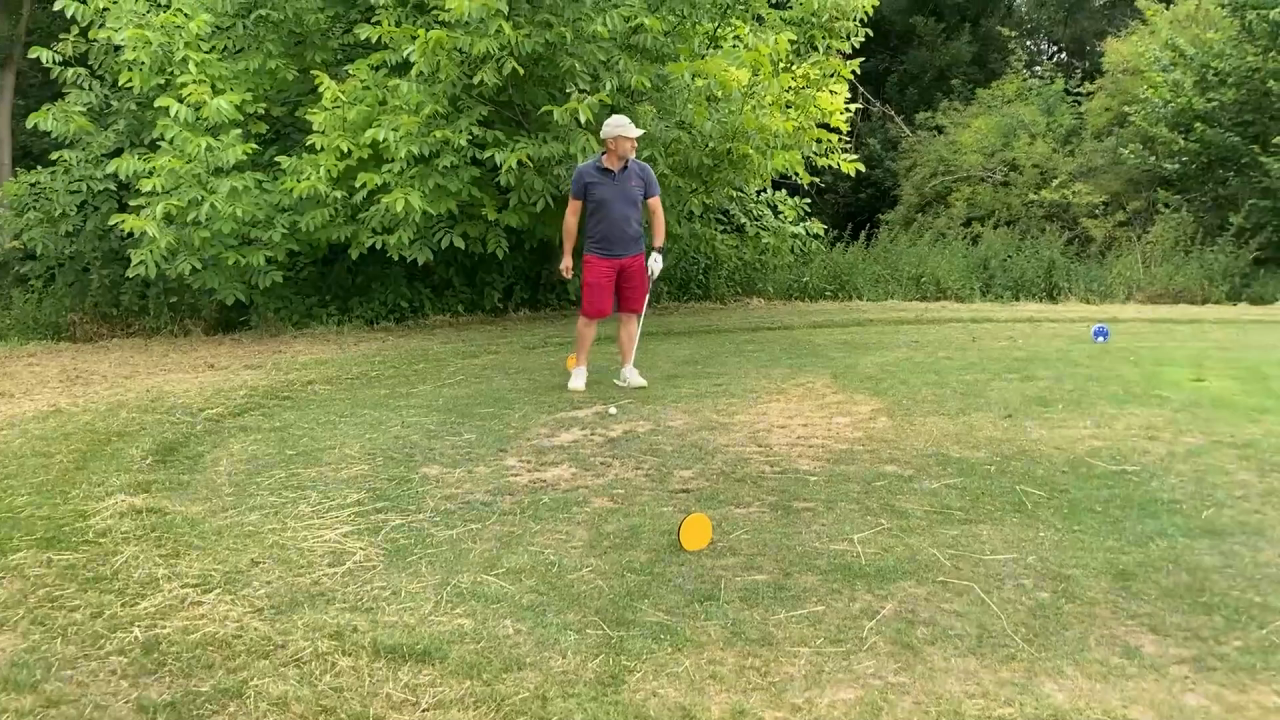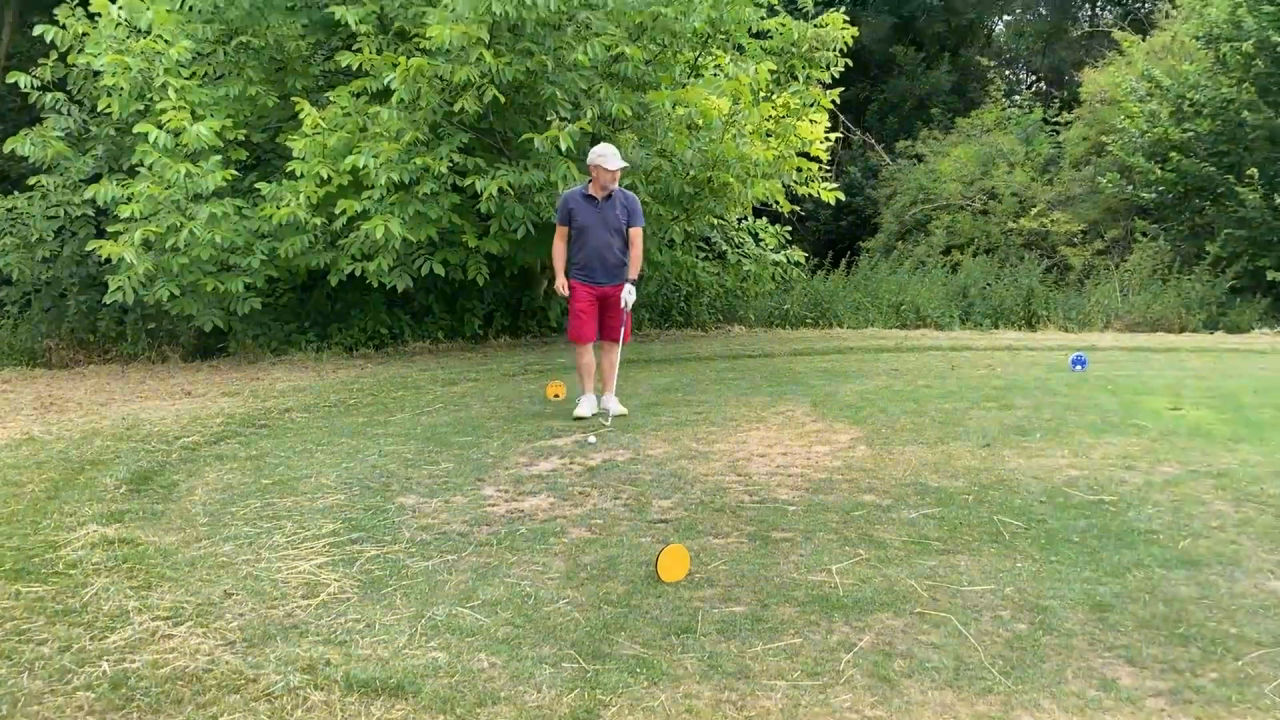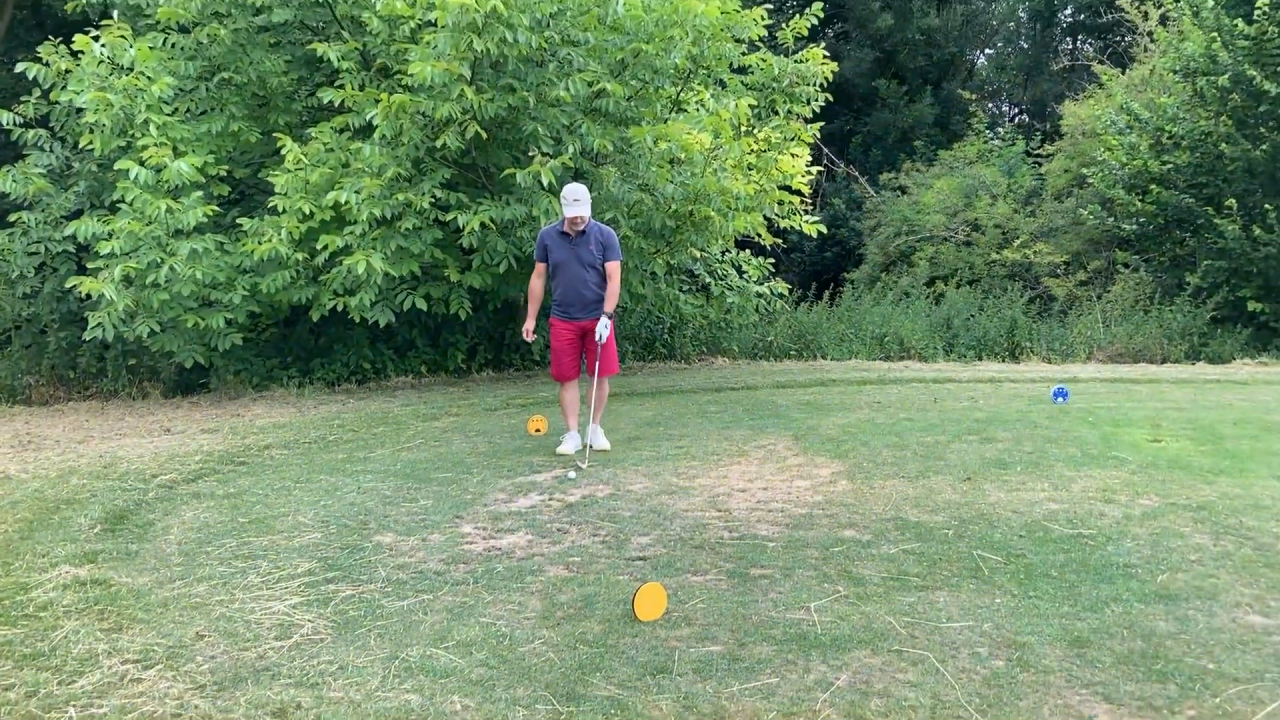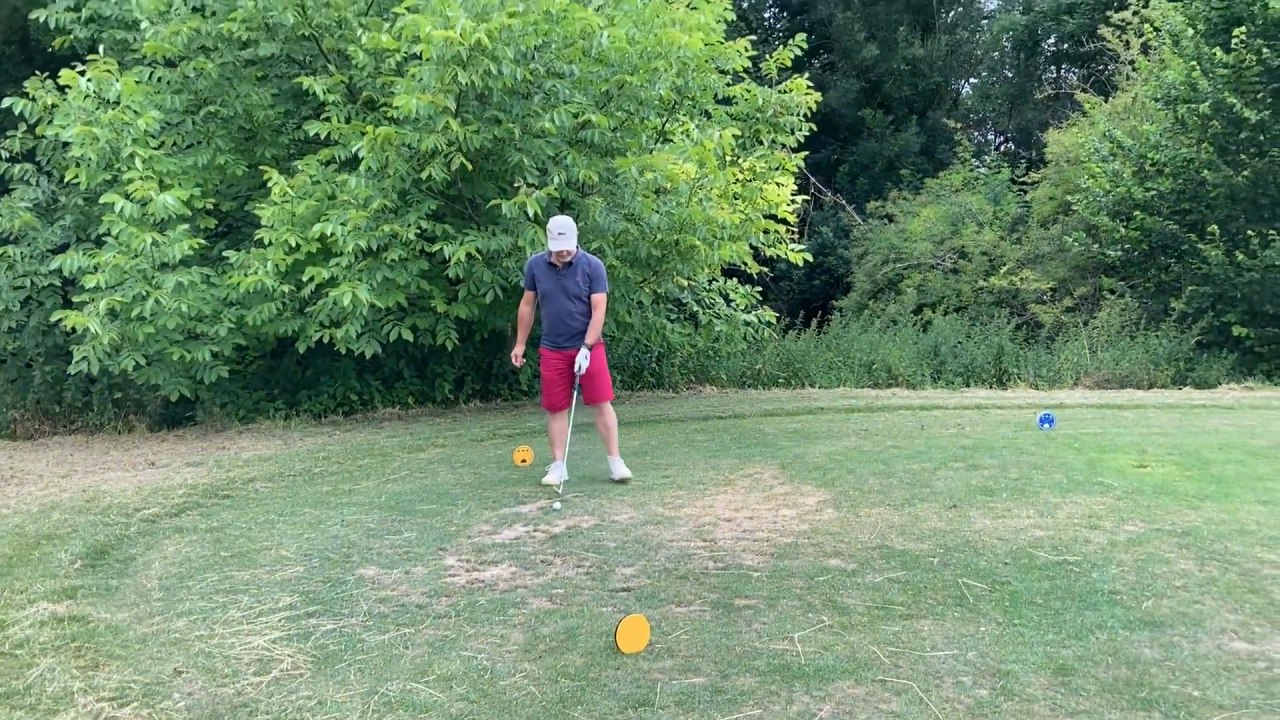
dt=0.3s
person 1, frame 1
left shoulder: (643, 172)
right shoulder: (585, 173)
left elbow: (656, 212)
right elbow: (572, 215)
left wrist: (657, 250)
right wrist: (567, 254)
left hip: (634, 256)
right hip: (598, 257)
left knee: (630, 314)
right knee: (590, 314)
left ankle: (628, 369)
right ankle: (580, 368)
person 1, frame 2
left shoulder: (629, 201)
right shoulder: (570, 199)
left elbow: (636, 245)
right elbow: (560, 240)
left wrist: (631, 283)
right wrist: (560, 275)
left hip: (617, 285)
right hip: (582, 284)
left knee: (612, 343)
right knee: (583, 341)
left ankle: (608, 396)
right ankle: (588, 397)
person 1, frame 3
left shoulder: (605, 235)
right shoulder: (547, 236)
left elbow: (614, 279)
right elbow: (538, 278)
left wrist: (606, 317)
right wrist: (531, 318)
left hip: (597, 318)
right hip: (562, 320)
left knee: (601, 375)
right knee: (566, 379)
left ankle: (595, 428)
right ankle: (572, 435)
person 1, frame 4
left shoulder: (593, 266)
right shoulder: (535, 265)
left elbow: (598, 311)
right elbow: (527, 305)
left wrist: (586, 348)
right wrist: (520, 342)
left hip: (589, 346)
right hip: (552, 349)
left knee: (601, 403)
right knee: (555, 408)
left ankle: (615, 460)
right ankle: (558, 465)
